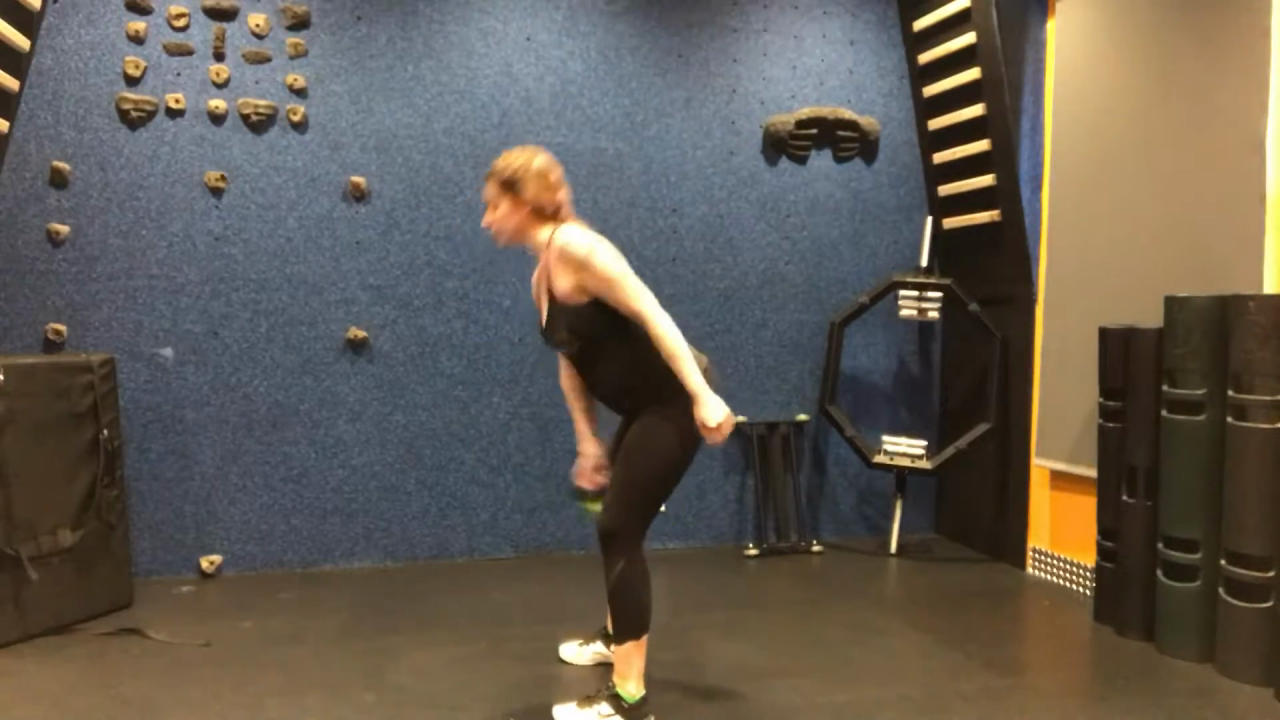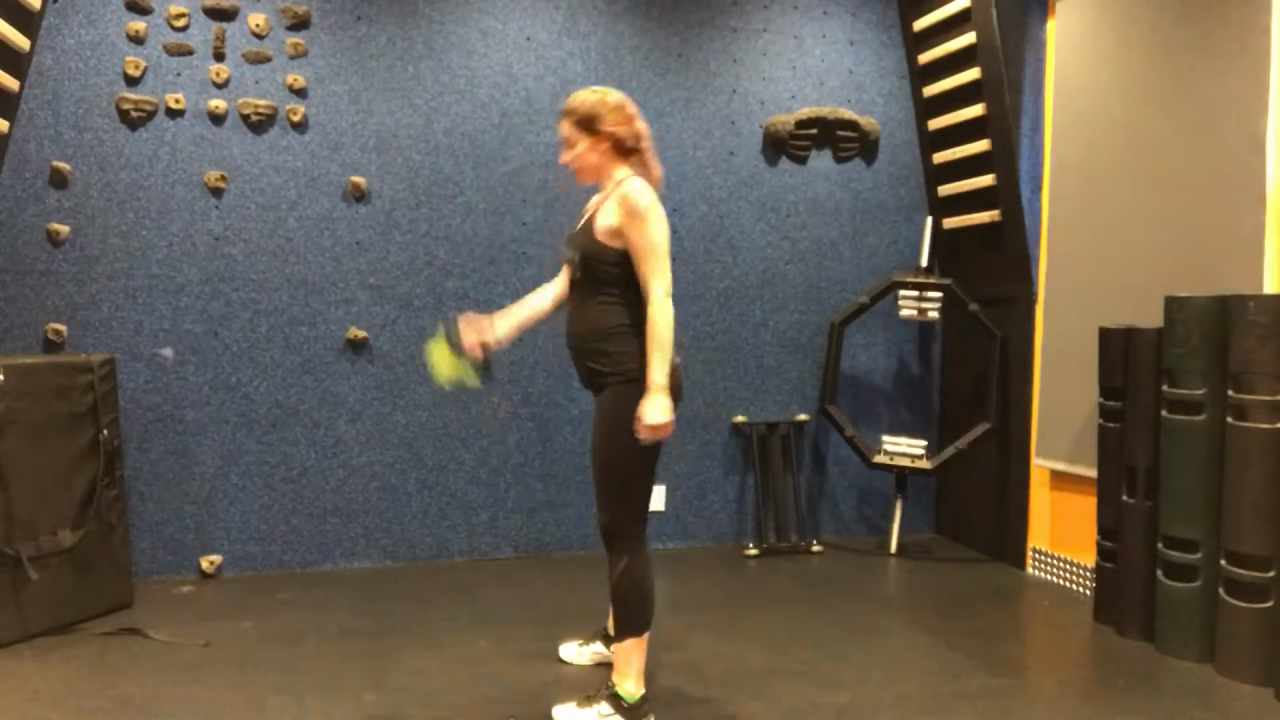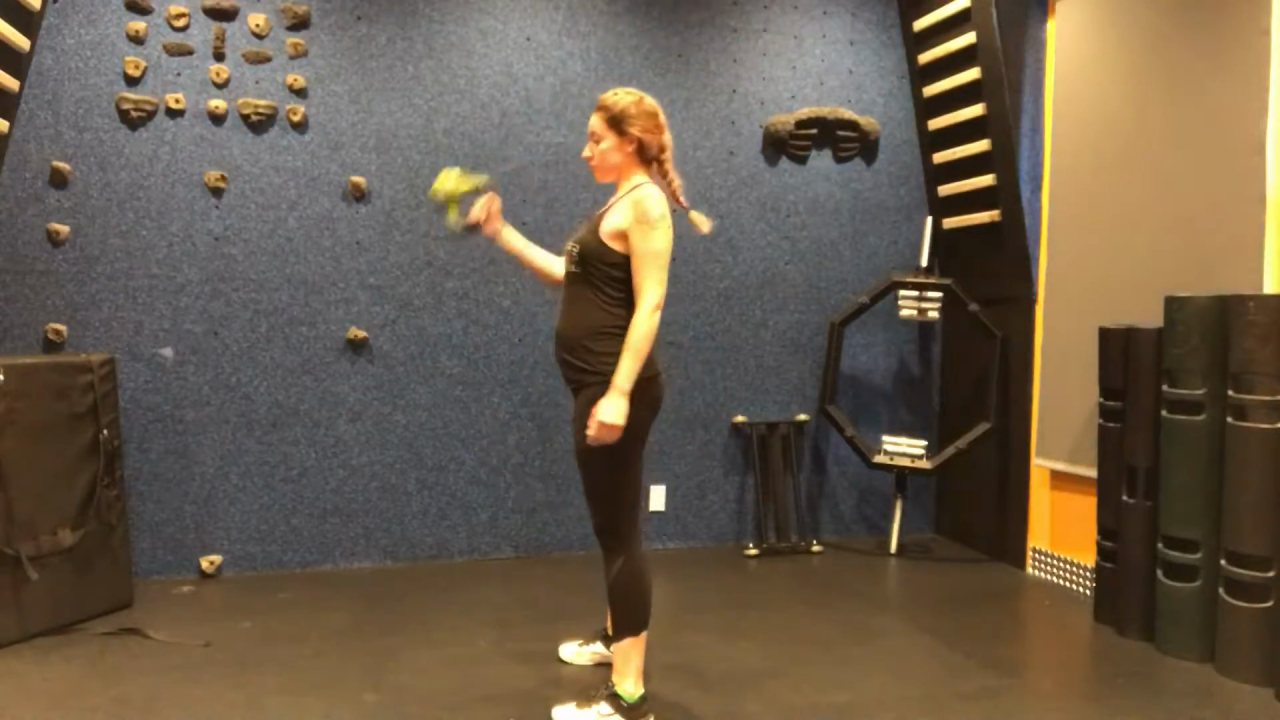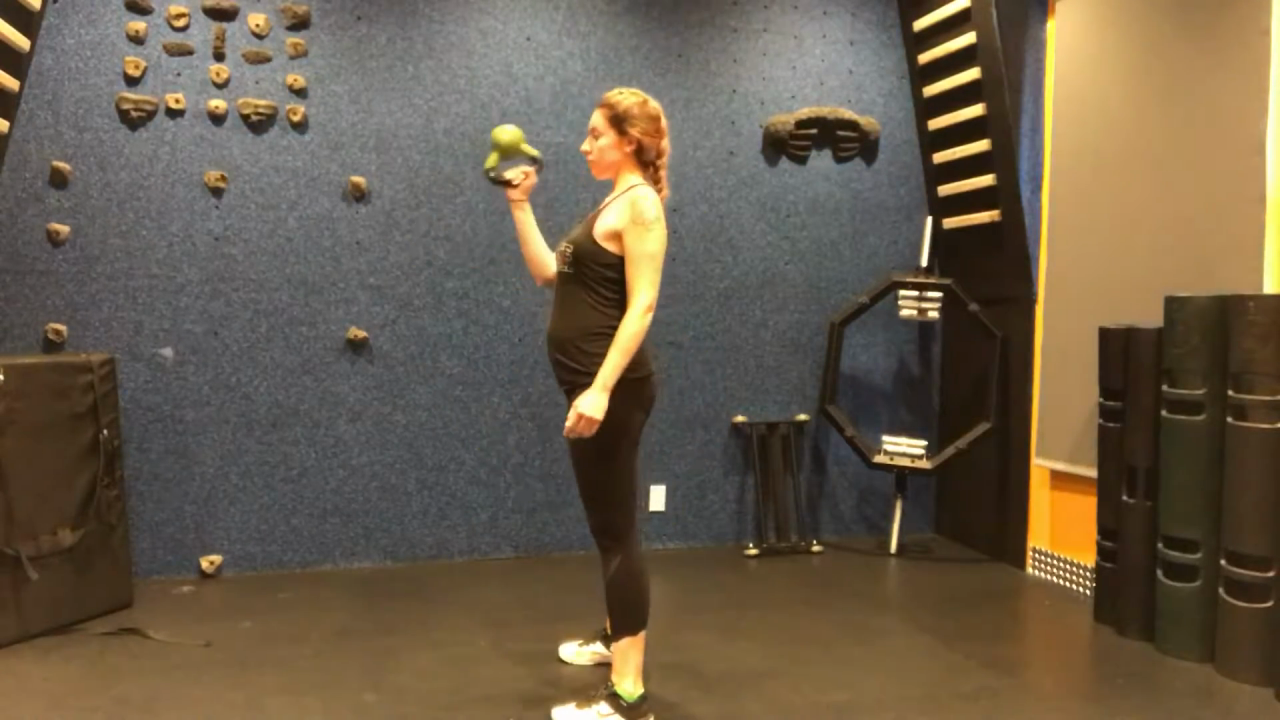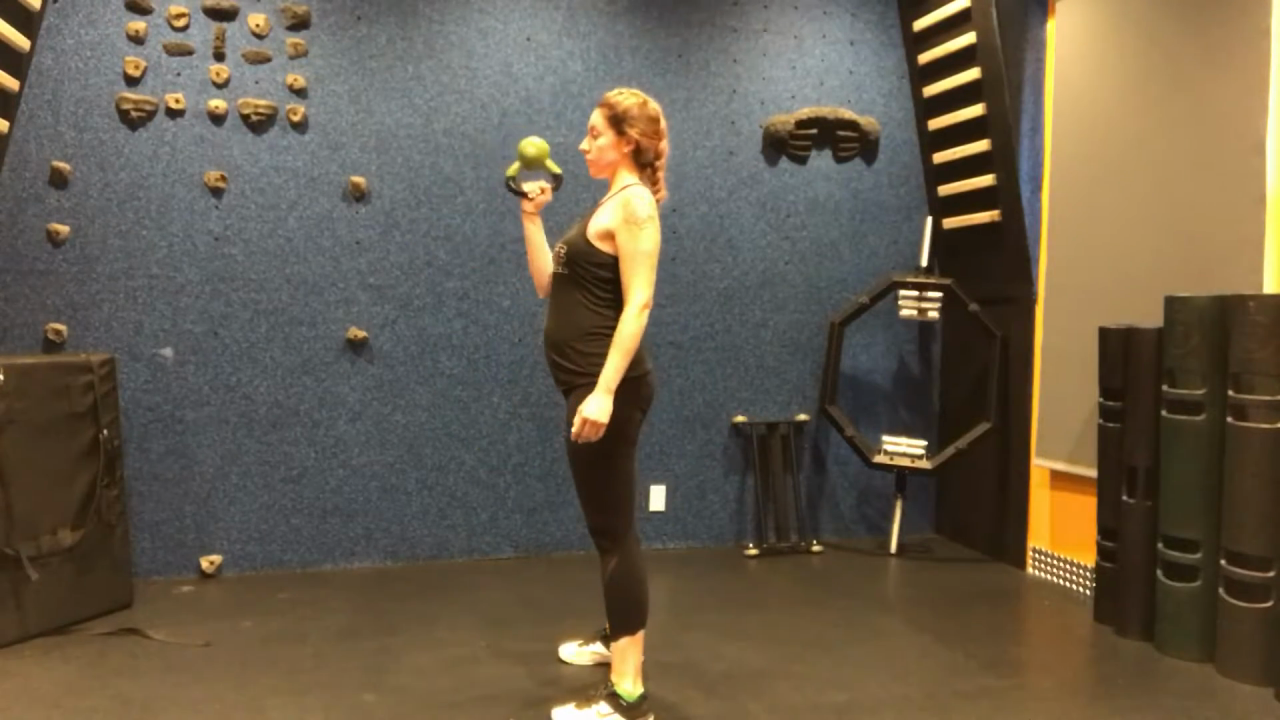
dt=0.2s
person 1, frame 1
left shoulder: (575, 247)
right shoulder: (542, 275)
left elbow: (651, 316)
right elbow: (572, 364)
left wrist: (702, 395)
right wrist: (589, 443)
left hip: (675, 402)
right hip: (646, 407)
left knee: (619, 529)
right knee: (613, 514)
right ankle: (616, 634)
person 1, frame 2
left shoulder: (634, 197)
right shoulder: (600, 202)
left elbow: (659, 297)
right elbow: (566, 284)
left wrist: (658, 391)
right wrist: (498, 327)
left hip: (635, 385)
right hip: (613, 384)
left knee: (622, 527)
right knee: (614, 519)
right ankle: (617, 633)
person 1, frame 3
left shoulder: (645, 203)
right shoulder: (619, 203)
left elbow: (650, 307)
right elbow: (568, 271)
left wrist: (619, 394)
right wrist: (501, 232)
left hip: (618, 388)
right hip: (596, 383)
left knee: (617, 528)
right knee: (611, 522)
right ankle: (617, 635)
person 1, frame 4
left shoulder: (638, 203)
right shoulder: (612, 203)
left elbow: (642, 307)
right elbow: (551, 273)
left wrist: (601, 390)
right wrist: (520, 206)
left hip: (611, 386)
right hip: (591, 383)
left knee: (614, 529)
right knee: (608, 522)
right ankle: (618, 634)
person 1, frame 5
left shoulder: (634, 203)
right shoulder: (610, 205)
left elbow: (638, 306)
right elbow: (549, 283)
left wrist: (604, 392)
right wrist: (531, 216)
left hip: (608, 387)
right hip: (588, 384)
left knee: (613, 529)
right knee: (607, 523)
right ankle: (618, 635)
